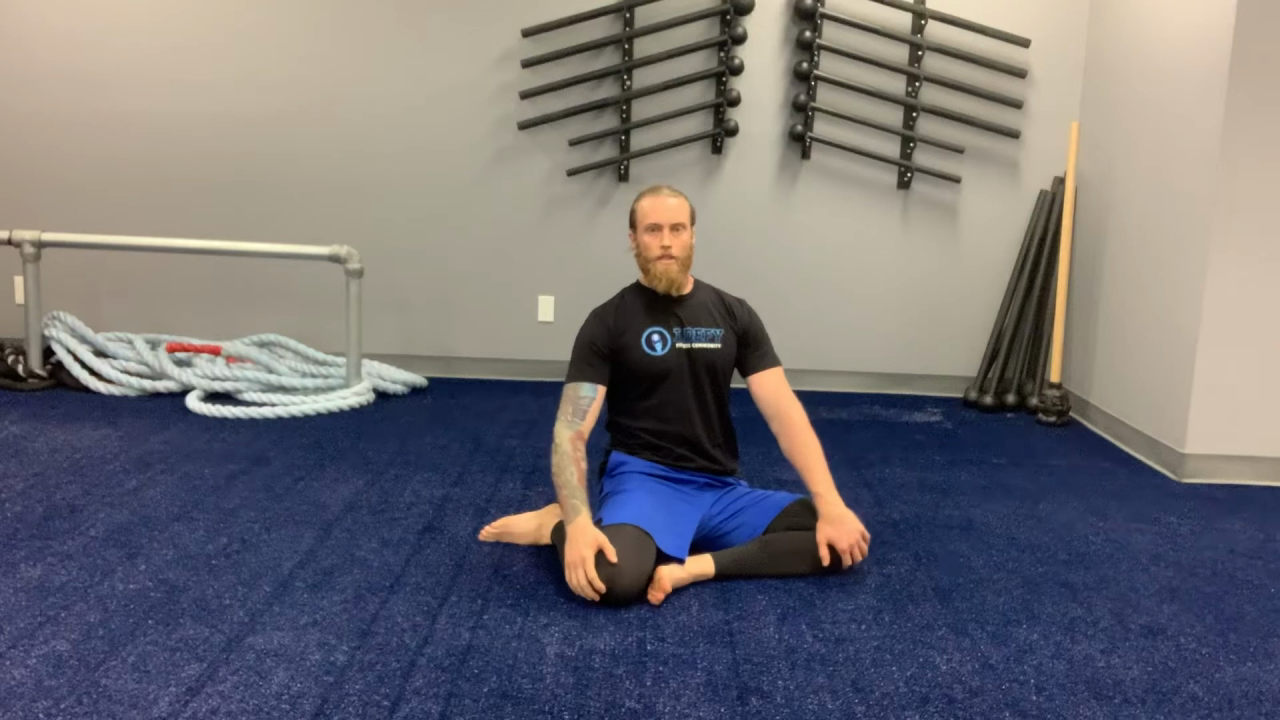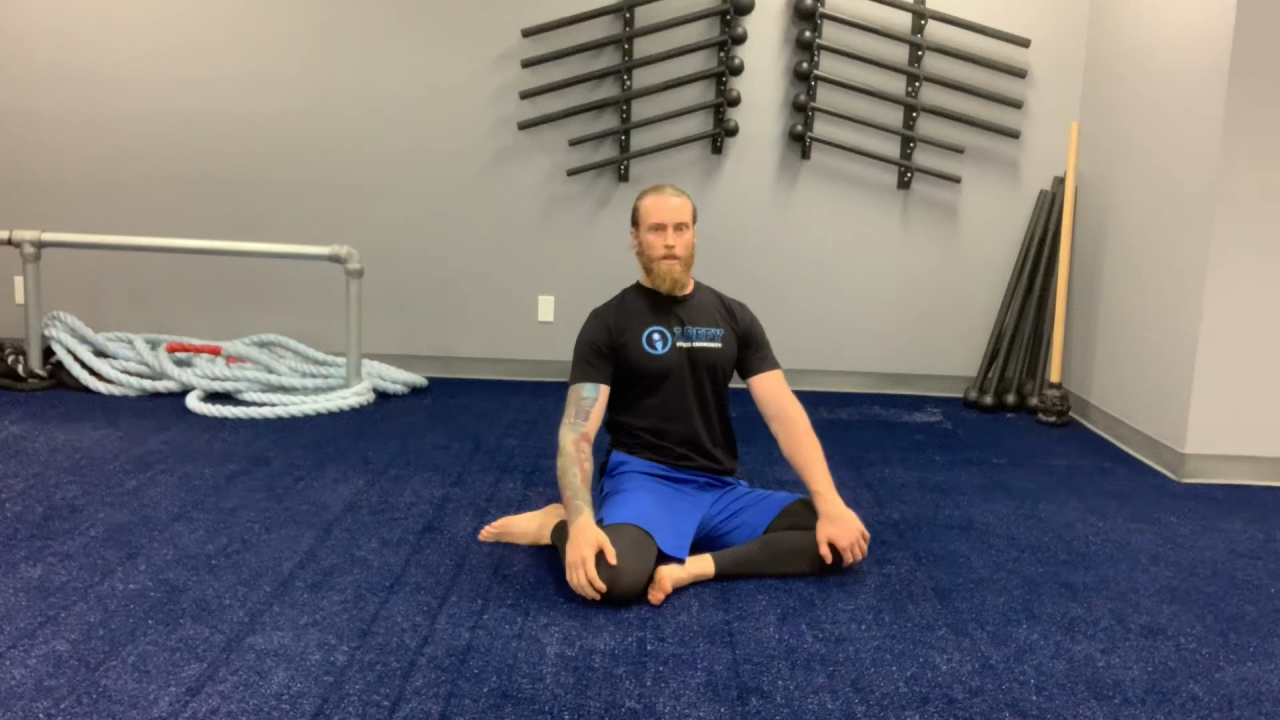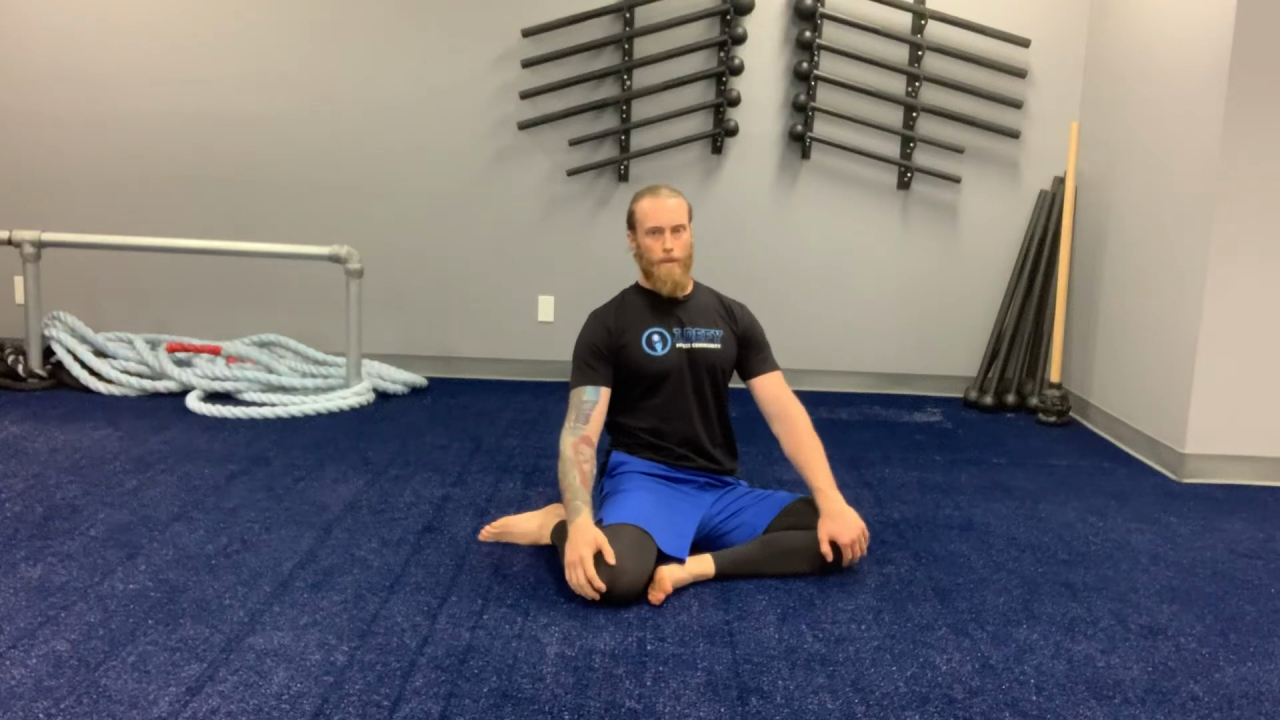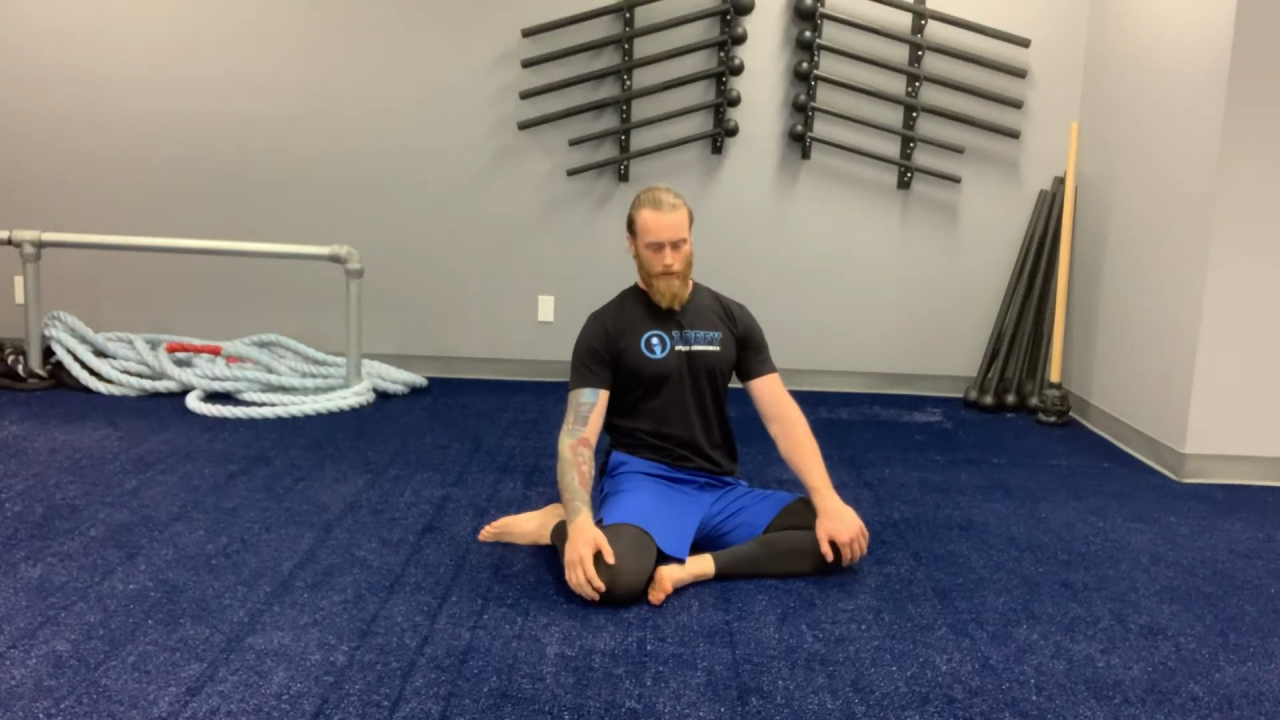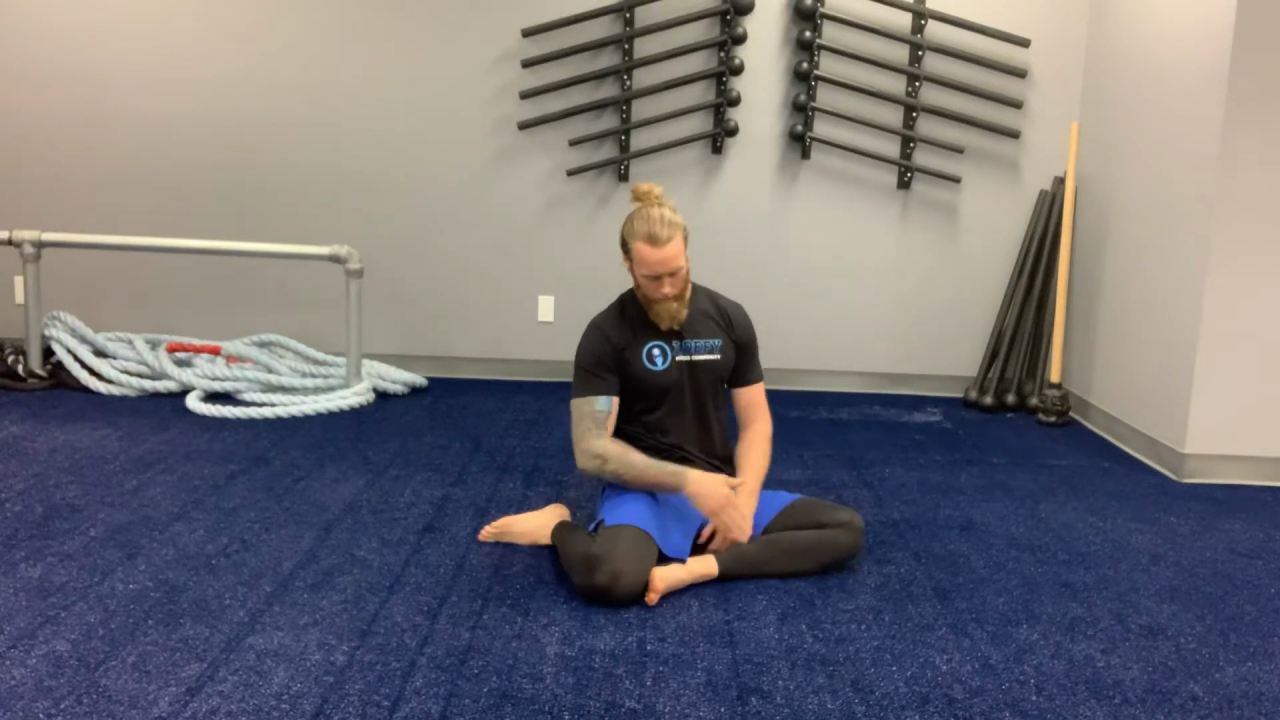
dt=0.5s
person 1, frame 1
left shoulder: (733, 314)
right shoulder: (608, 322)
left elbow: (783, 413)
right elbow: (571, 431)
left wrist: (830, 505)
right wrist: (578, 523)
left hip: (721, 489)
right hip: (643, 480)
left knee: (842, 544)
right knee: (614, 578)
left ankle: (695, 565)
right ankle: (556, 525)
person 1, frame 2
left shoulder: (732, 316)
right shoulder: (609, 322)
left elbow: (783, 413)
right elbow: (578, 430)
left wrist: (830, 504)
right wrist: (582, 522)
left hip: (721, 489)
right hip: (644, 480)
left knee: (842, 542)
right knee: (617, 578)
left ankle: (695, 567)
right ankle: (557, 524)
person 1, frame 3
left shoulder: (732, 316)
right shoulder: (608, 324)
left elbow: (784, 413)
right elbow: (580, 433)
left wrist: (832, 502)
right wrist: (580, 523)
left hip: (721, 488)
right hip: (643, 480)
left knee: (842, 541)
right knee: (616, 578)
left ankle: (694, 566)
right ankle: (557, 525)
person 1, frame 4
left shoulder: (731, 317)
right shoulder: (607, 326)
left elbow: (781, 415)
right elbow: (577, 436)
left wrist: (828, 501)
right wrist: (580, 521)
left hip: (720, 489)
right hip: (643, 480)
left knee: (840, 541)
right knee: (616, 577)
left ankle: (694, 567)
right ankle: (555, 525)
person 1, frame 5
left shoulder: (729, 318)
right shoulder: (606, 334)
left elbow: (755, 423)
right elbow: (592, 450)
left wrist: (745, 501)
right wrist: (687, 483)
left hip: (717, 489)
right hip: (644, 488)
left knee: (846, 529)
right knee: (614, 578)
left ankle: (693, 569)
right ankle: (557, 526)
